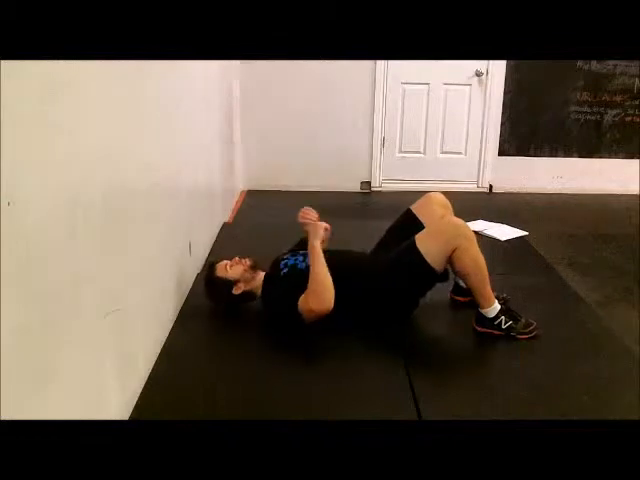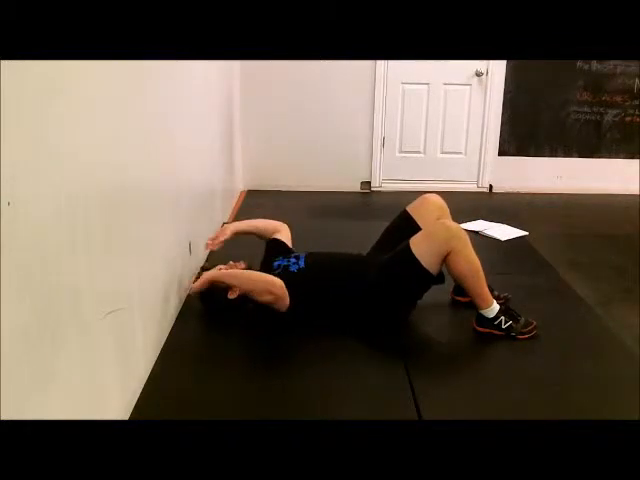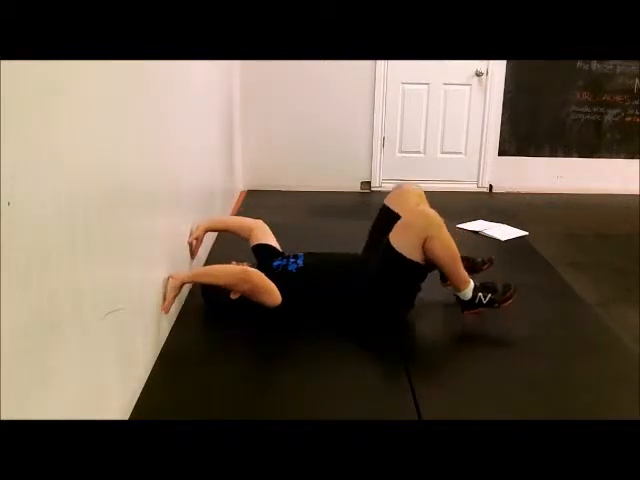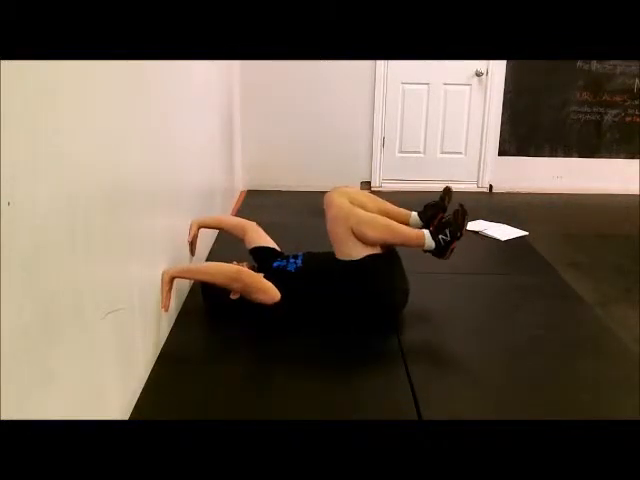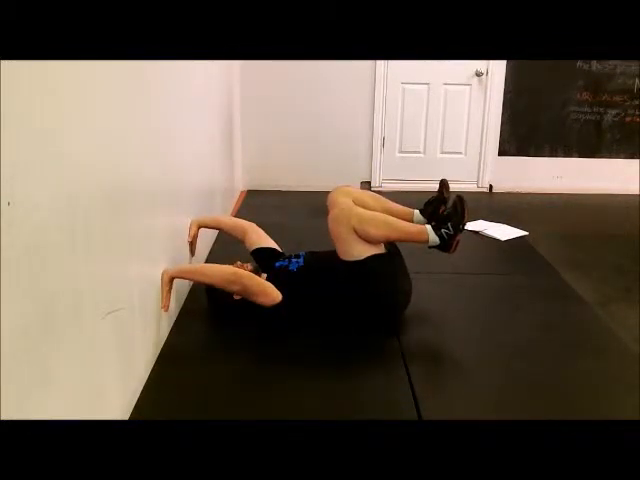
dt=1s
person 1, frame 1
left shoulder: (279, 267)
right shoulder: (277, 299)
left elbow: (318, 235)
right elbow: (323, 304)
left wrist: (312, 225)
right wrist: (315, 241)
left hip: (378, 263)
right hip: (388, 292)
left knee: (435, 201)
right knee: (455, 230)
left ankle: (465, 288)
right ankle: (491, 315)
person 1, frame 2
left shoulder: (271, 263)
right shoulder: (269, 297)
left elbow: (279, 227)
right elbow: (273, 287)
left wrist: (233, 227)
right wrist: (211, 278)
left hip: (373, 265)
right hip: (381, 293)
left knee: (431, 203)
right knee: (449, 232)
left ankle: (467, 287)
right ankle: (491, 315)
person 1, frame 3
left shoulder: (270, 264)
right shoulder: (268, 294)
left elbow: (255, 226)
right elbow: (243, 277)
left wrist: (205, 226)
right wrist: (181, 277)
left hip: (370, 265)
right hip: (384, 293)
left knee: (407, 195)
right knee: (421, 215)
left ankle: (450, 265)
right ankle: (469, 295)
person 1, frame 4
left shoulder: (269, 264)
right shoulder: (268, 300)
left elbow: (247, 227)
right elbow: (236, 276)
left wrist: (199, 223)
right wrist: (173, 272)
left hip: (380, 280)
right hip: (380, 293)
left knee: (337, 197)
right knee: (340, 211)
left ankle: (420, 221)
right ankle: (433, 241)
person 1, frame 5
left shoulder: (272, 265)
right shoulder: (271, 297)
left elbow: (247, 229)
right elbow: (234, 278)
left wrist: (199, 222)
right wrist: (173, 273)
left hip: (382, 278)
right hip: (383, 291)
left knee: (341, 196)
right knee: (343, 213)
left ankle: (422, 217)
right ankle: (437, 235)
